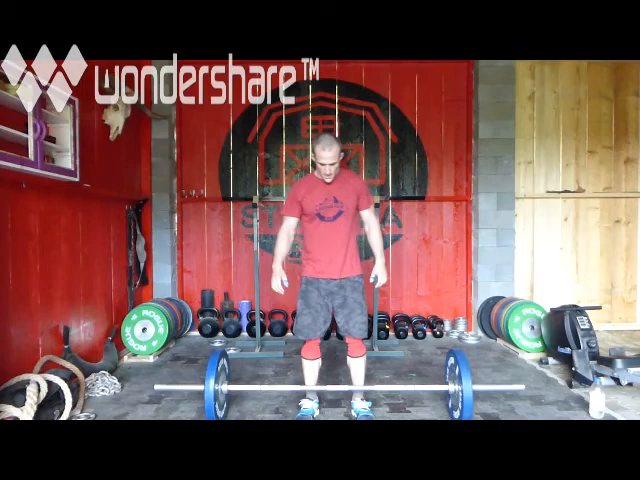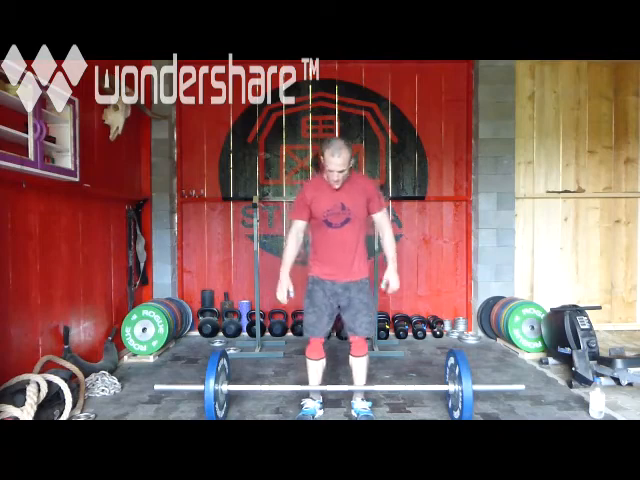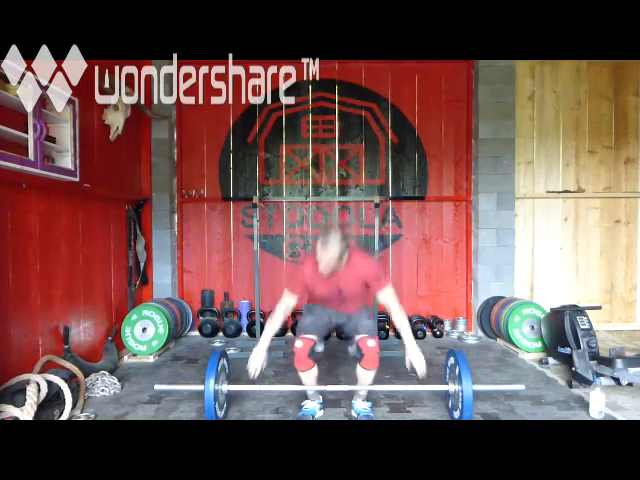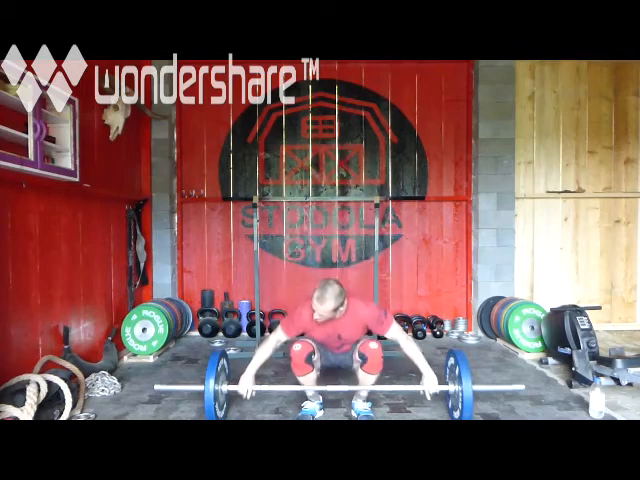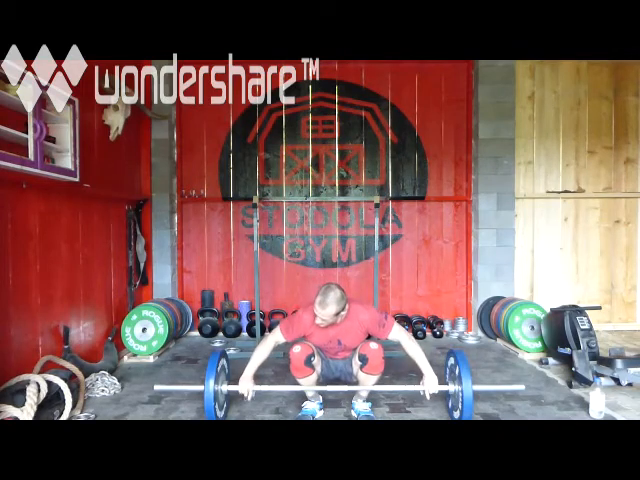
dt=0.4s
person 1, frame 1
left shoulder: (355, 184)
right shoulder: (300, 188)
left elbow: (371, 222)
right elbow: (288, 230)
left wrist: (380, 261)
right wrist: (276, 266)
left hip: (350, 277)
right hip: (314, 278)
left knee: (355, 338)
right knee: (311, 340)
left ankle: (358, 400)
right ankle: (310, 400)
person 1, frame 2
left shoulder: (367, 187)
right shoulder: (309, 190)
left elbow: (384, 226)
right elbow: (296, 234)
left wrist: (392, 267)
right wrist: (284, 275)
left hip: (357, 280)
right hip: (320, 280)
left knee: (359, 338)
right knee: (315, 339)
left ankle: (359, 400)
right ankle: (313, 400)
person 1, frame 3
left shoulder: (365, 265)
right shoulder: (309, 269)
left elbow: (392, 304)
right elbow: (284, 306)
left wrist: (411, 346)
right wrist: (261, 347)
left hip: (357, 311)
right hip: (320, 310)
left knee: (370, 347)
right knee: (301, 346)
left ankle: (361, 401)
right ankle: (312, 400)
person 1, frame 4
left shoulder: (364, 311)
right shoulder: (305, 313)
left elbow: (402, 336)
right elbow: (273, 339)
left wrist: (427, 373)
right wrist: (249, 374)
left hip: (352, 353)
right hip: (321, 353)
left knee: (373, 350)
right knee: (299, 350)
left ankle: (360, 401)
right ankle: (313, 400)
person 1, frame 5
left shoulder: (364, 315)
right shoulder: (305, 317)
left elbow: (404, 337)
right elbow: (271, 339)
left wrist: (428, 374)
right wrist: (247, 375)
left hip: (353, 364)
right hip: (320, 364)
left knee: (374, 350)
right knee: (298, 352)
left ankle: (360, 401)
right ankle: (312, 401)
